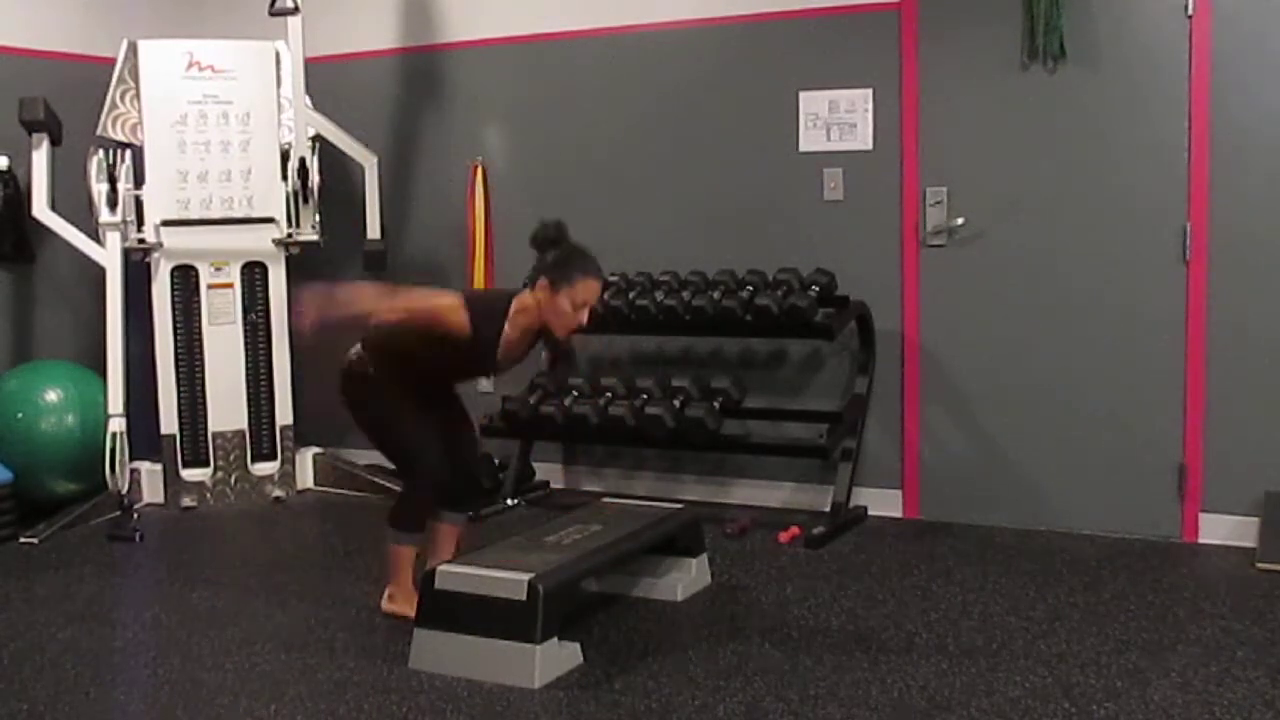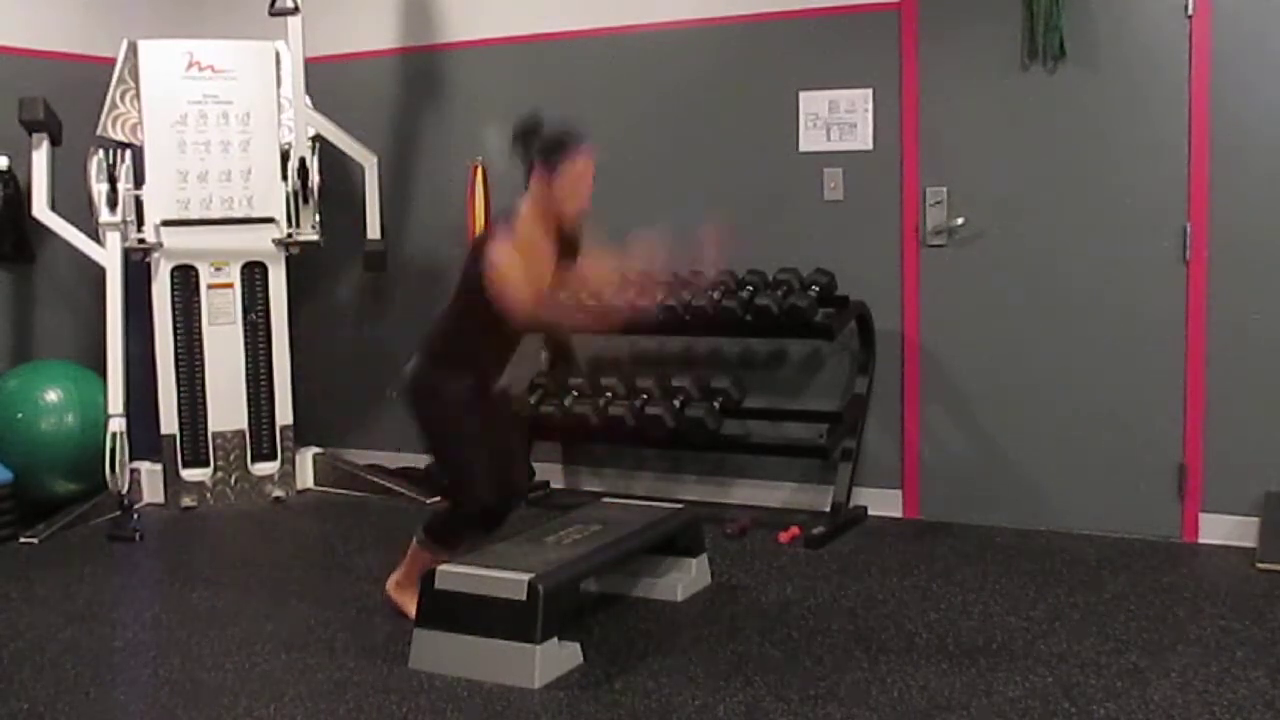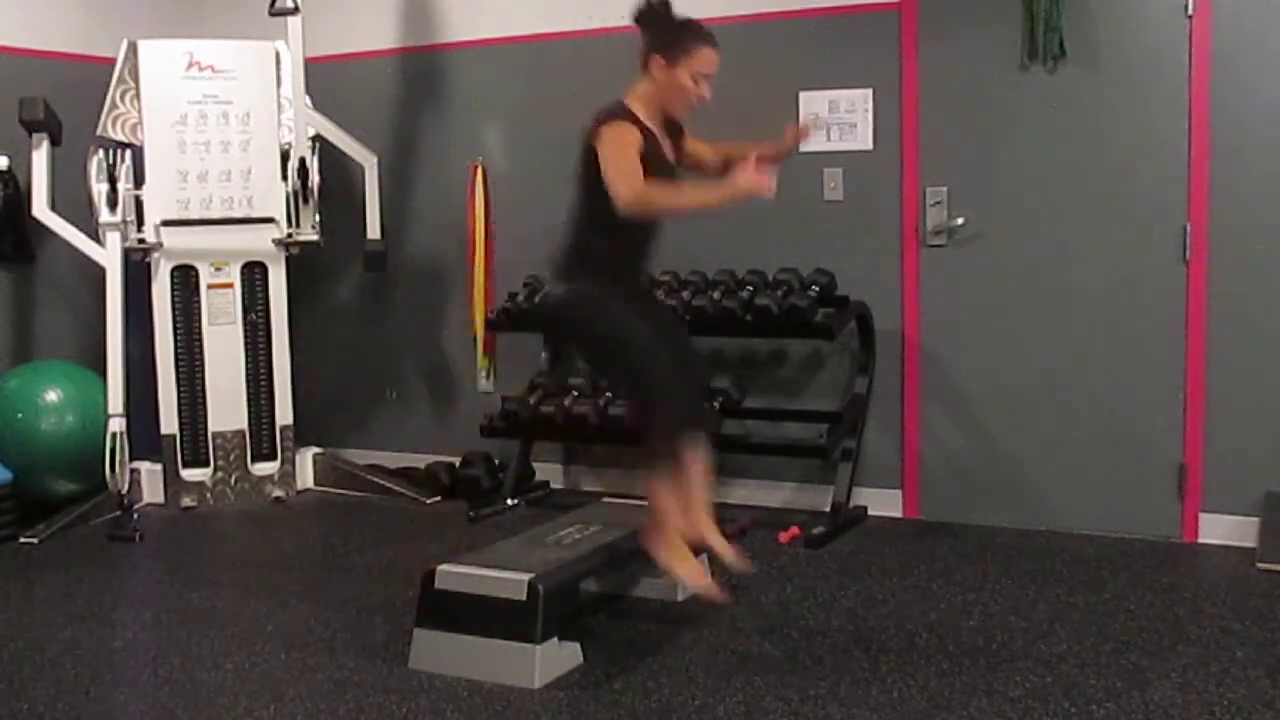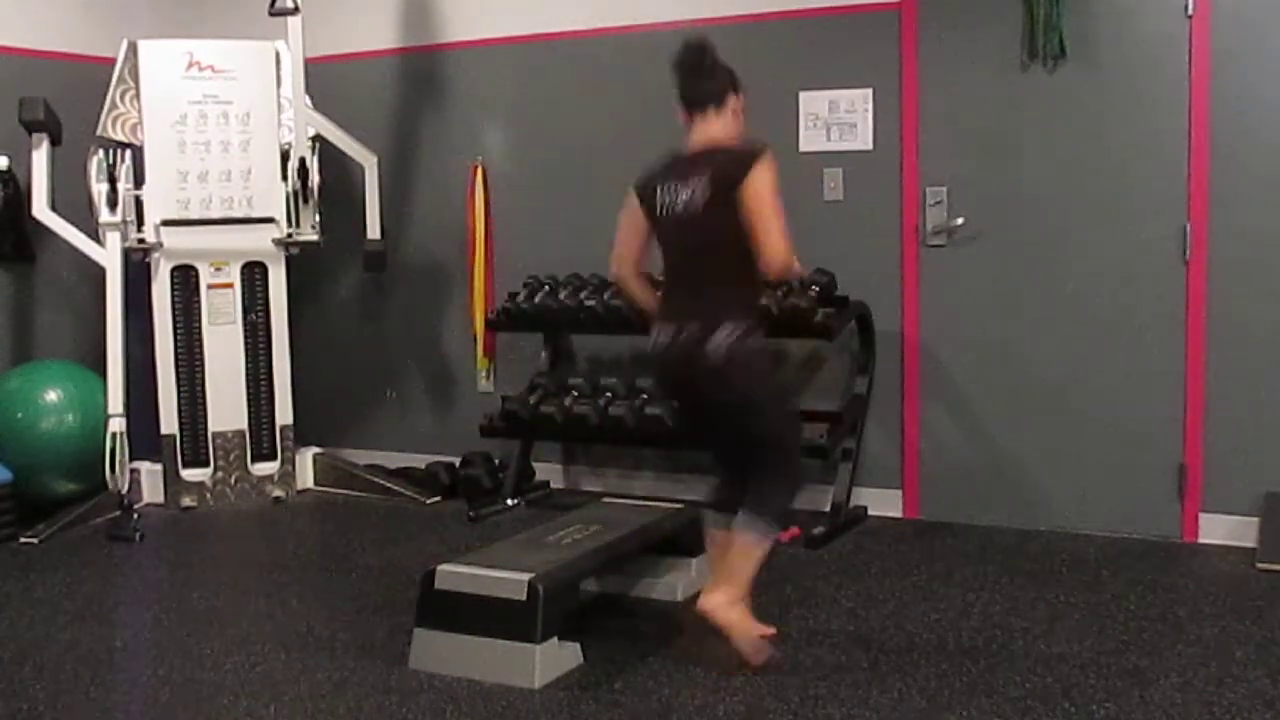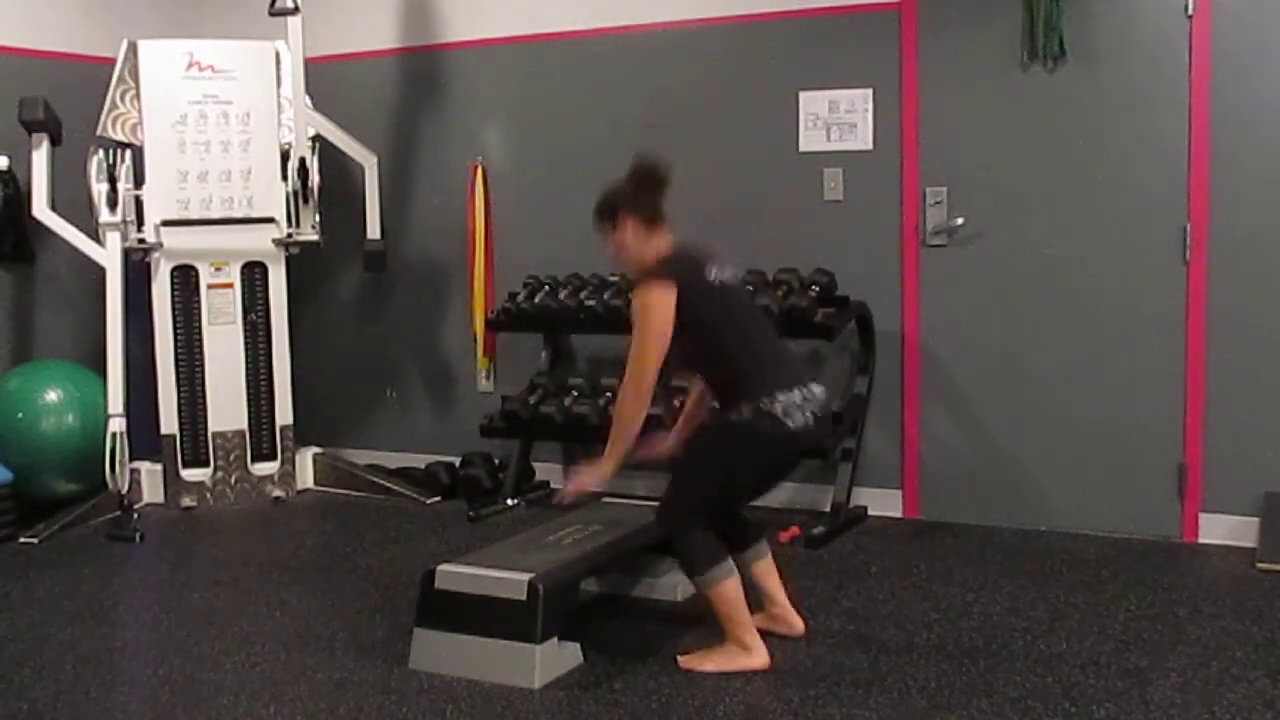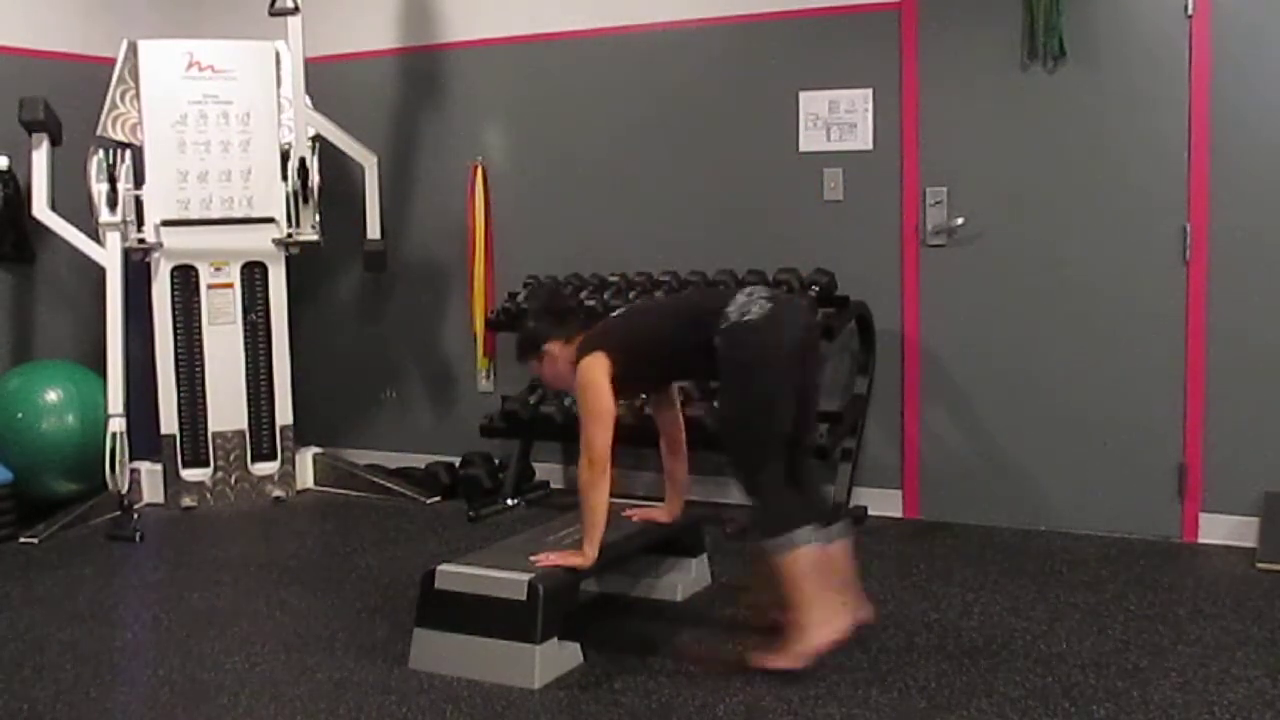
dt=0.4s
person 1, frame 1
left shoulder: (537, 328)
right shoulder: (476, 316)
right elbow: (385, 302)
right wrist: (321, 307)
left hip: (427, 381)
right hip: (372, 376)
left knee: (466, 469)
right knee: (425, 472)
right ankle: (397, 592)
person 1, frame 2
left shoulder: (566, 243)
right shoulder: (505, 244)
left elbow: (599, 299)
right elbow: (526, 304)
left hip: (481, 381)
right hip: (442, 381)
left knee: (510, 484)
right knee: (474, 494)
right ankle: (405, 581)
person 1, frame 3
left shoulder: (668, 130)
right shoulder: (618, 127)
left elbow: (716, 162)
right elbow: (631, 199)
left wrist: (775, 150)
right wrist: (731, 188)
left hip: (625, 290)
right hip: (587, 293)
left knee: (688, 387)
right knee: (669, 395)
left ankle: (696, 522)
right ankle: (670, 534)
person 1, frame 4
left shoulder: (655, 179)
right shoulder: (748, 160)
left elbow: (623, 271)
right elbow: (775, 258)
right wrist: (790, 269)
left hip: (676, 347)
right hip: (726, 343)
left knee: (743, 467)
right knee: (779, 469)
left ankle: (717, 589)
right ankle: (726, 597)
person 1, frame 5
left shoulder: (657, 280)
right shoulder: (702, 265)
left elbow: (639, 389)
left wrist: (605, 467)
right wrist: (676, 438)
left hip: (768, 411)
right hip: (804, 400)
left knee: (681, 516)
right knee: (713, 502)
left ankle: (744, 645)
right ankle: (781, 612)
person 1, frame 6
left shoulder: (590, 360)
right shoulder: (642, 343)
left elbow: (596, 462)
right elbow: (672, 431)
left wrist: (588, 550)
right wrist: (673, 506)
left hip: (752, 328)
left knee: (764, 480)
right knee: (789, 473)
left ankle: (816, 620)
right ankle: (841, 601)
